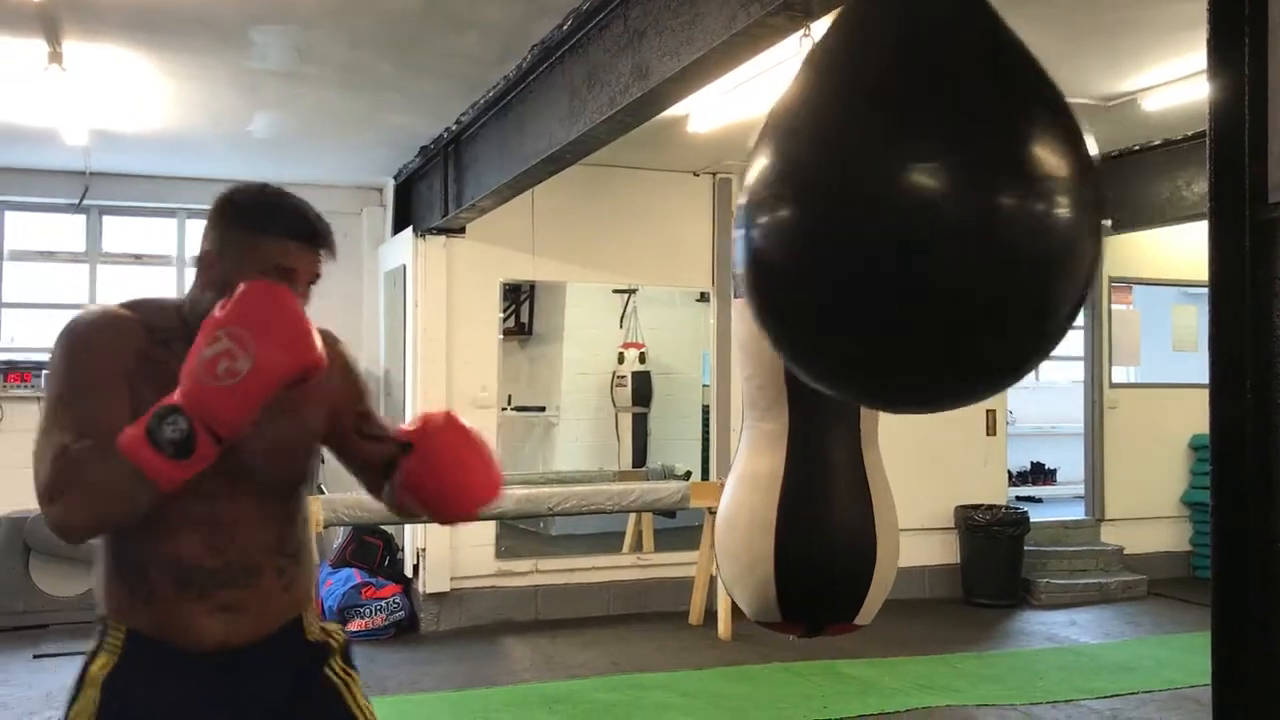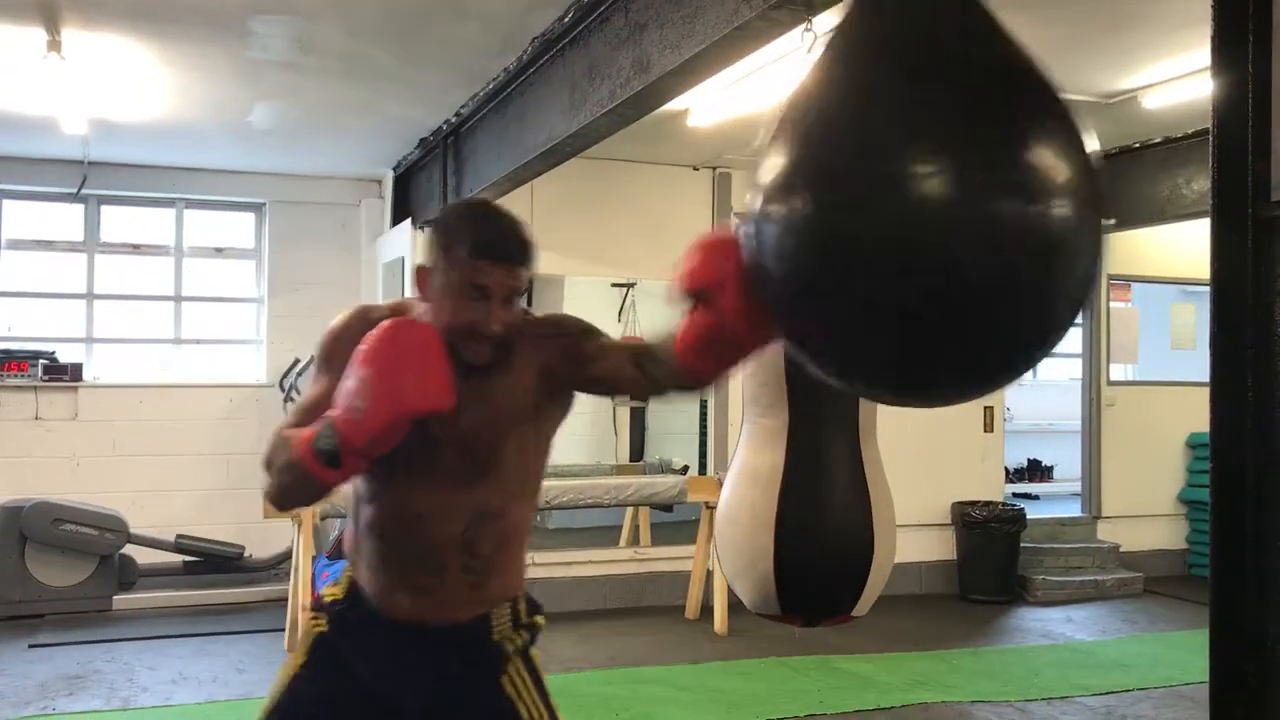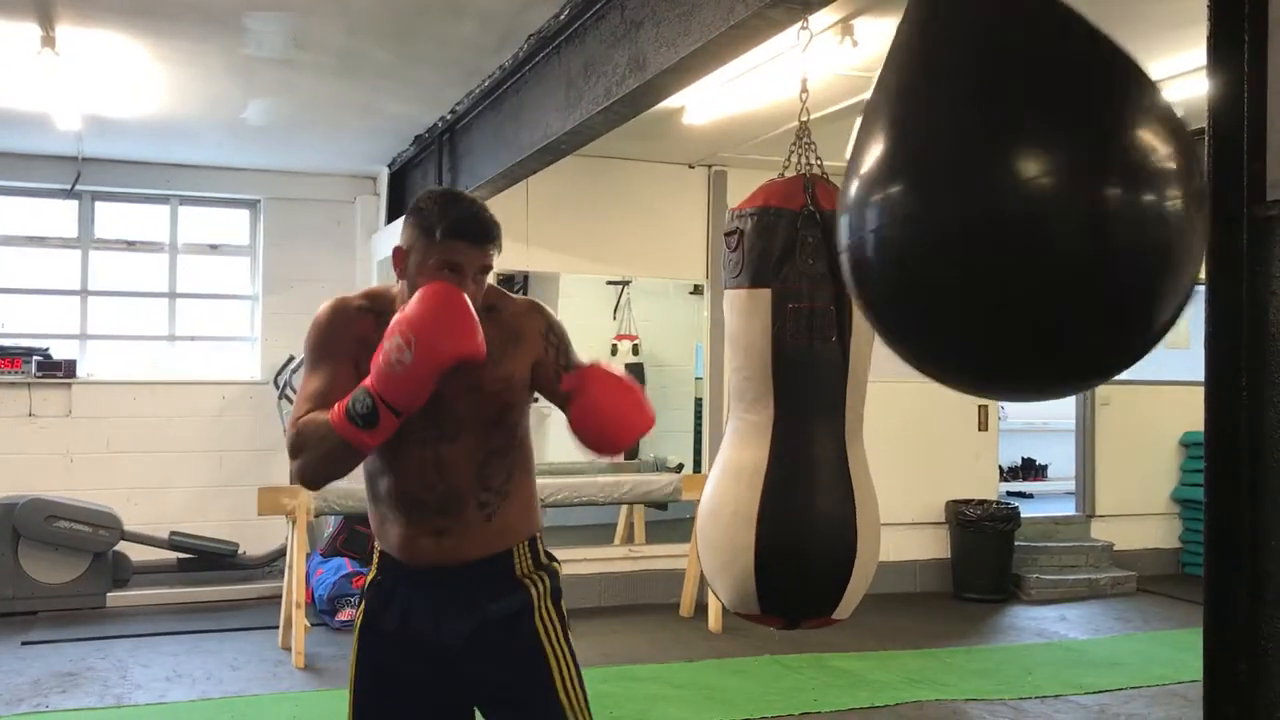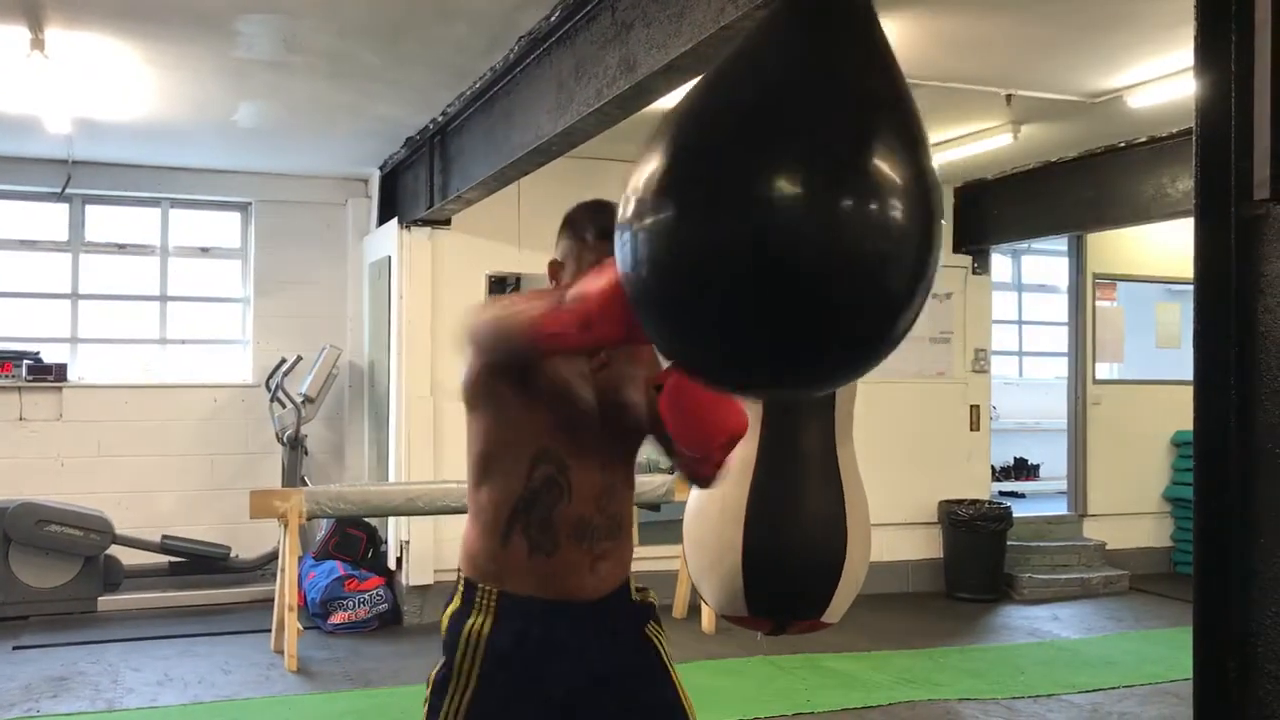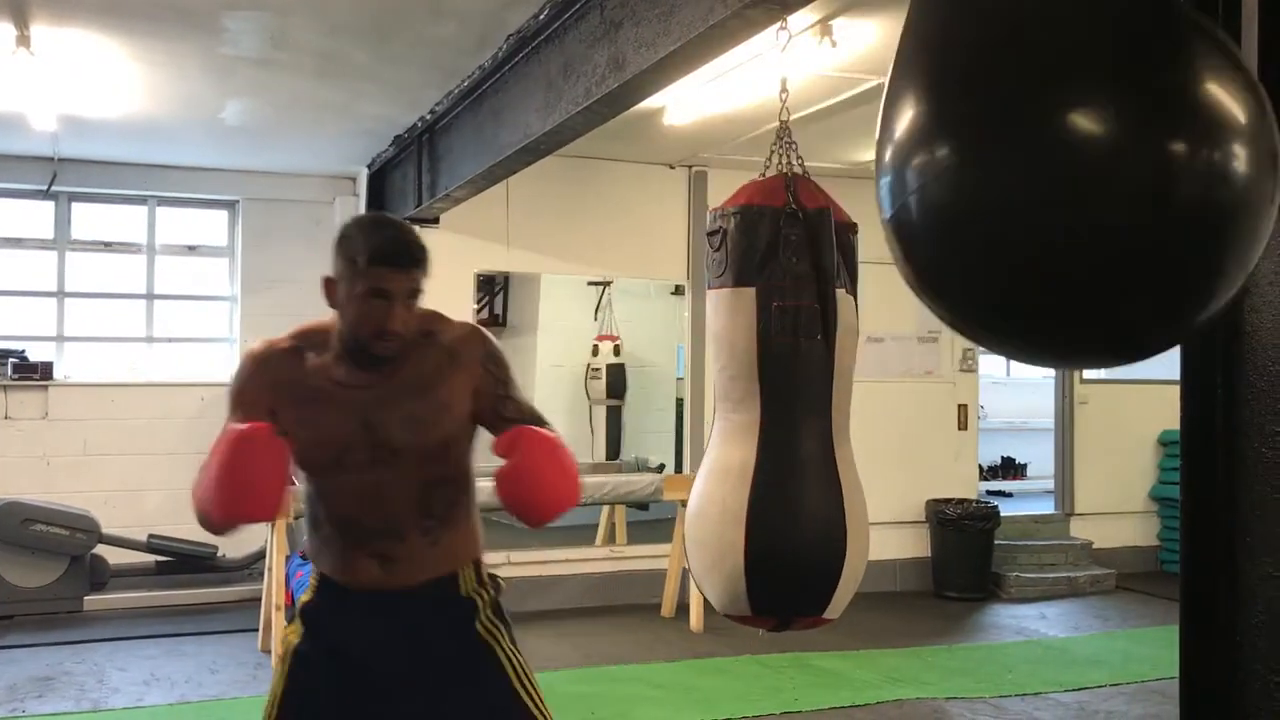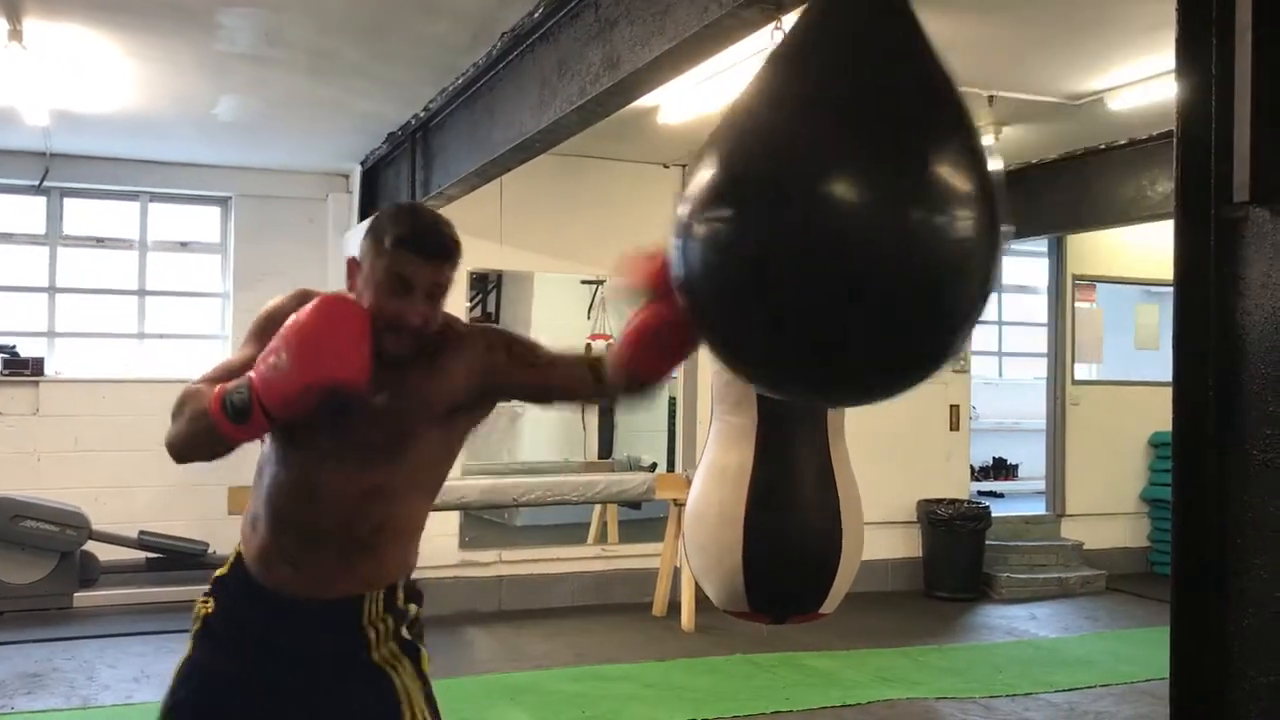
dt=0.5s
person 1, frame 1
left shoulder: (318, 362)
right shoulder: (107, 343)
left elbow: (396, 477)
right elbow: (71, 511)
left wrist: (430, 475)
right wrist: (193, 413)
left hip: (286, 658)
right hip: (145, 669)
person 1, frame 2
left shoulder: (549, 349)
right shoulder: (364, 338)
left elbow: (674, 364)
right elbow: (282, 484)
left wrist: (729, 319)
right wrist: (349, 430)
left hip: (482, 645)
right hip: (360, 628)
person 1, frame 3
left shoulder: (523, 325)
right shoulder: (347, 325)
left elbow: (595, 403)
right elbow: (307, 464)
left wrist: (607, 402)
right wrist: (388, 387)
left hip: (505, 588)
right hip: (399, 589)
person 1, frame 4
left shoulder: (637, 354)
right shoulder: (506, 337)
left elbow: (699, 471)
right elbow: (513, 326)
left wrist: (706, 432)
right wrist: (593, 311)
left hip: (613, 616)
right hip: (505, 624)
person 1, frame 5
left shoulder: (463, 351)
right shoulder: (278, 368)
left elbow: (531, 435)
right elbow: (227, 491)
left wrist: (542, 461)
right wrist: (219, 495)
left hip: (450, 611)
right hip: (337, 613)
person 1, frame 6
left shoulder: (475, 357)
right shoulder: (300, 322)
left elbow: (611, 379)
right elbow: (185, 438)
left wrist: (668, 317)
right wrist: (261, 393)
left hip: (362, 629)
right hip: (242, 608)
